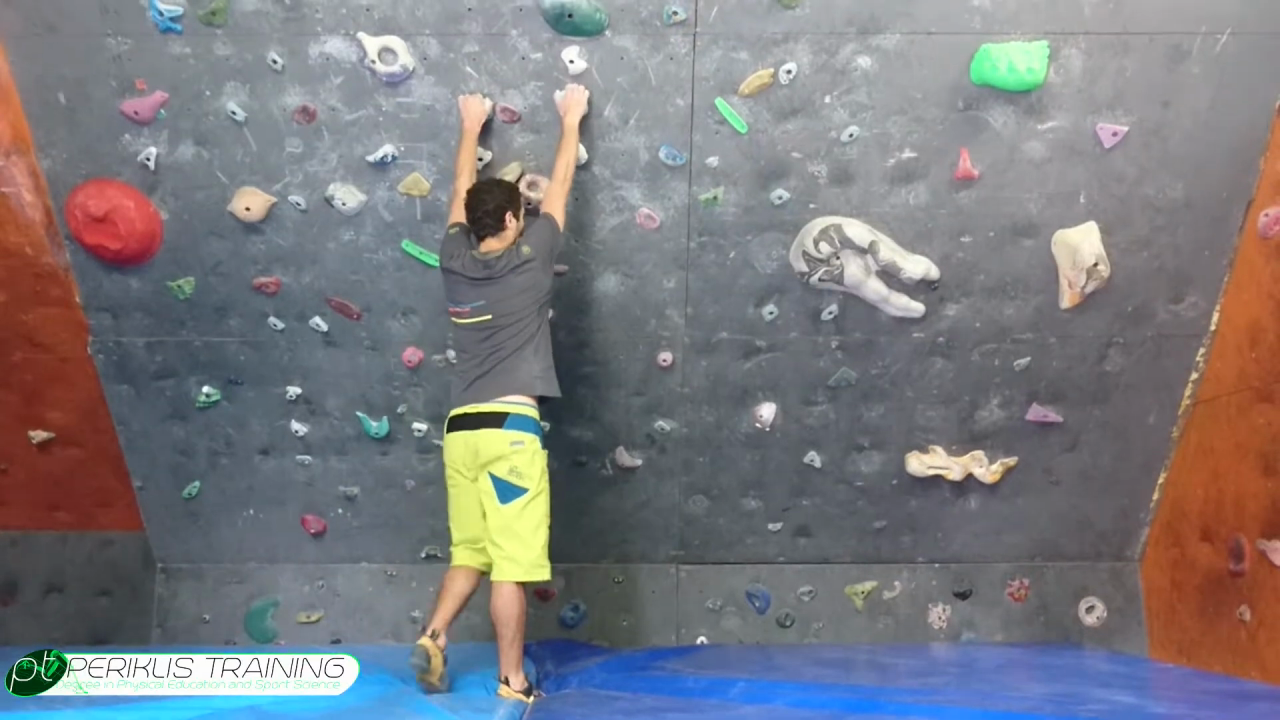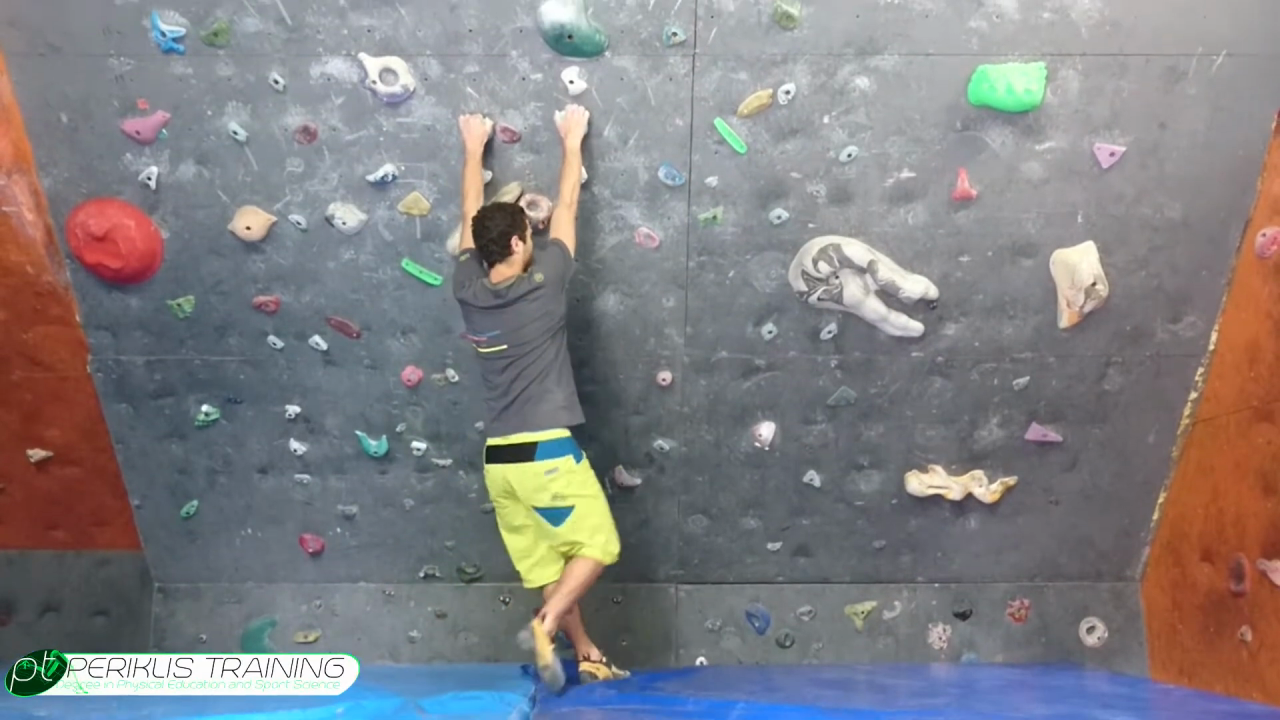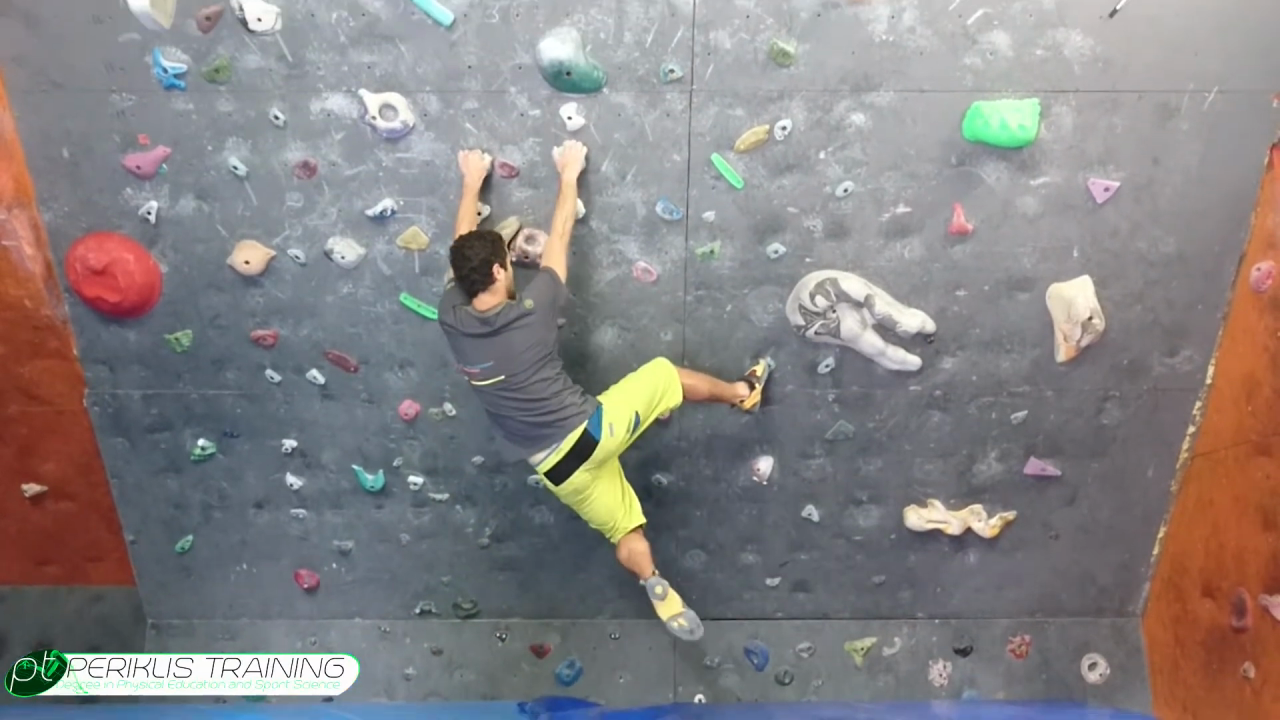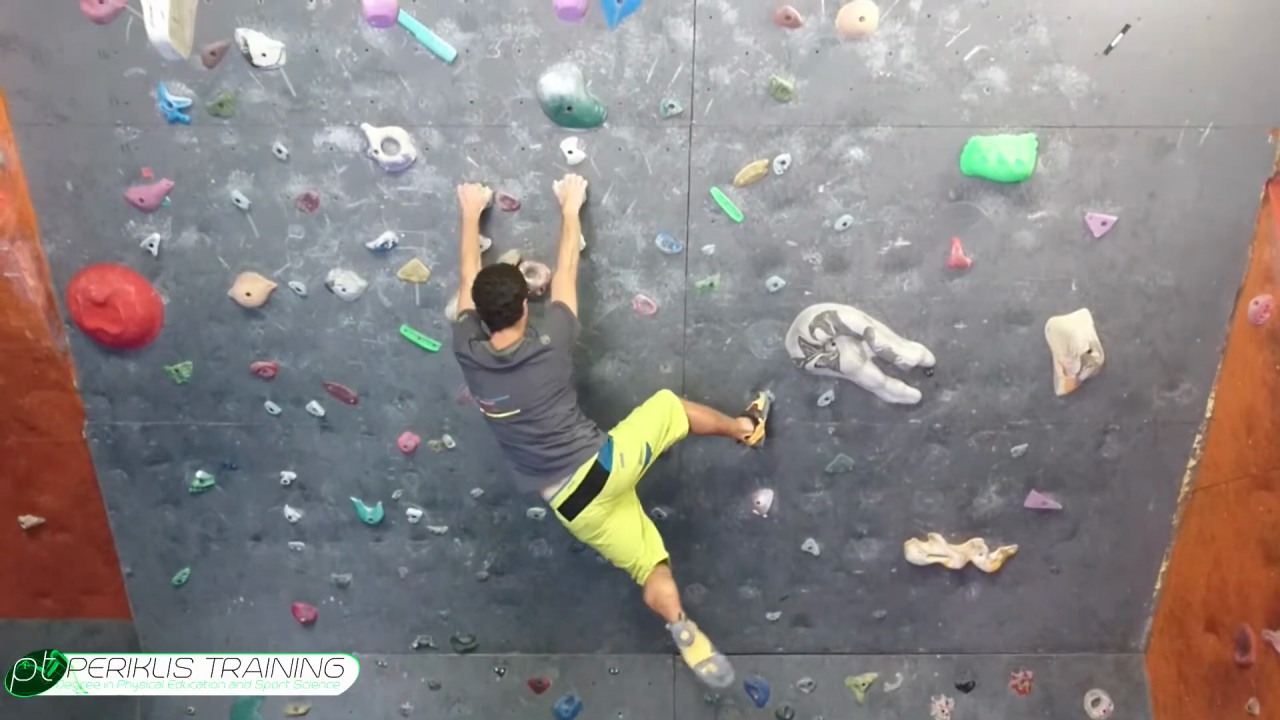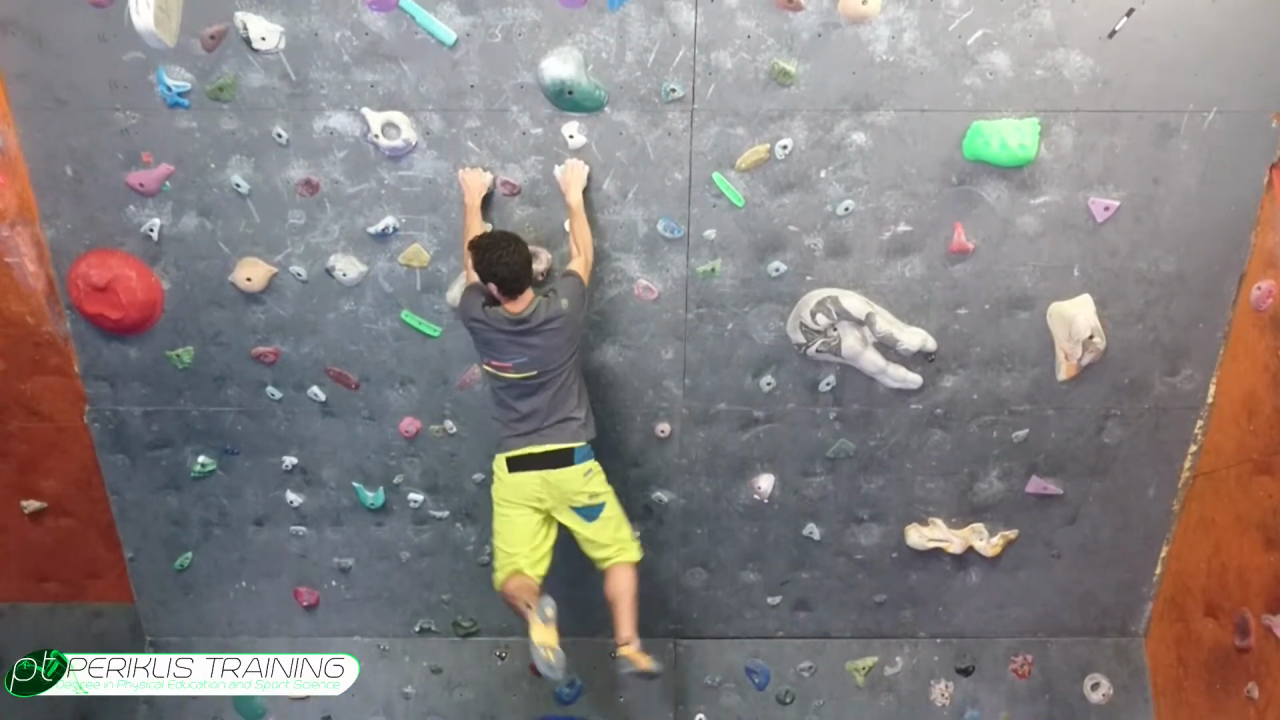
dt=1s
person 1, frame 1
left shoulder: (454, 260)
right shoulder: (529, 259)
left elbow: (462, 194)
right elbow: (560, 186)
left wrist: (471, 128)
right wrist: (571, 121)
left hip: (459, 429)
right hip: (511, 427)
left knee: (471, 551)
right knee: (513, 562)
left ankle: (432, 638)
right ankle: (511, 679)
person 1, frame 2
left shoulder: (467, 290)
right shoulder: (543, 285)
left elbow: (471, 218)
right elbow: (565, 210)
left wrist: (474, 147)
right wrist: (572, 142)
left hip: (498, 457)
right hip: (546, 450)
left knee: (549, 564)
right knee: (598, 547)
left ankle: (587, 655)
right ankle: (545, 627)
person 1, frame 3
left shoulder: (451, 318)
right shoulder: (532, 311)
left elbow: (464, 249)
right elbow: (559, 239)
left wrist: (472, 181)
right wrist: (569, 175)
left hip: (557, 468)
right hip: (592, 428)
left knee: (624, 528)
right knee: (665, 374)
left ankle: (651, 580)
right ankle: (740, 392)
person 1, frame 4
left shoulder: (467, 352)
right shoulder: (547, 347)
left elbow: (469, 280)
right elbow: (566, 273)
left wrist: (470, 212)
right wrist: (570, 208)
left hip: (572, 503)
right hip: (605, 464)
left knee: (653, 569)
right knee: (670, 405)
left ankle: (684, 629)
right ankle: (745, 427)
person 1, frame 5
left shoulder: (478, 318)
right shoulder: (563, 311)
left elbow: (472, 259)
right elbow: (583, 253)
left wrist: (472, 198)
right wrist: (573, 194)
left hip: (514, 471)
right hip: (572, 462)
left knee: (512, 577)
right knee: (619, 557)
left ankle: (535, 609)
right ankle: (629, 646)
